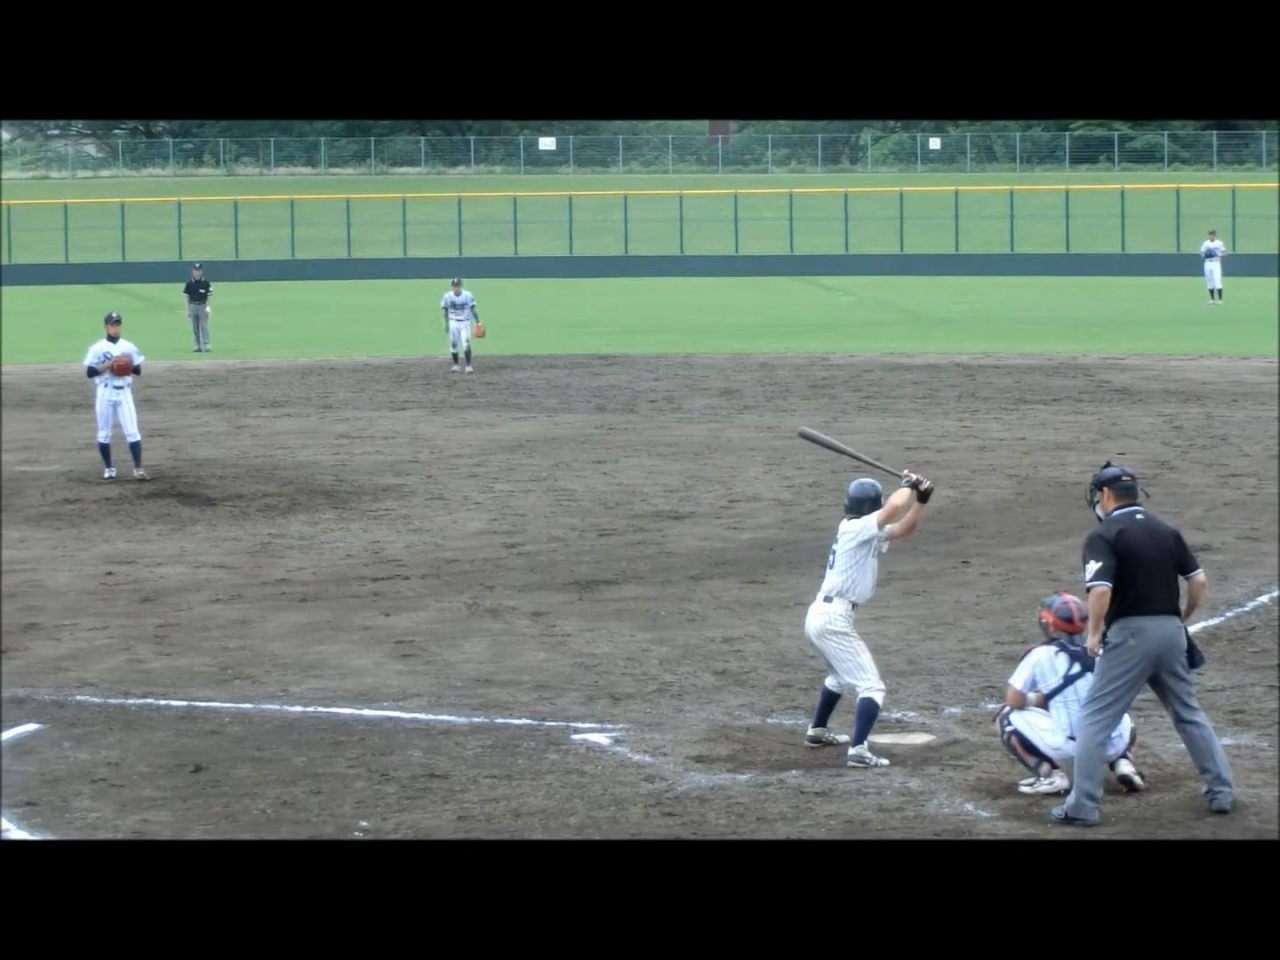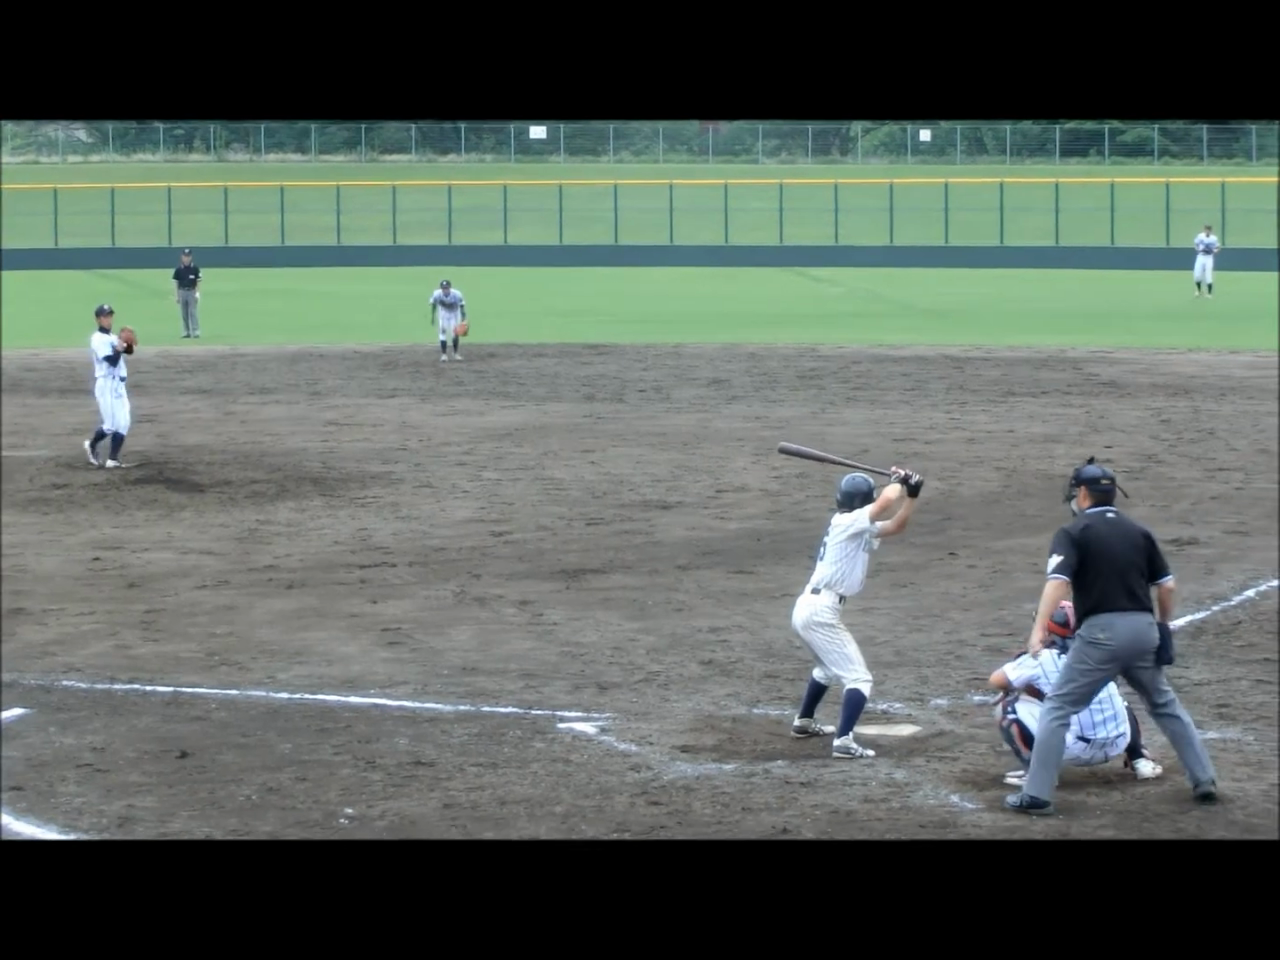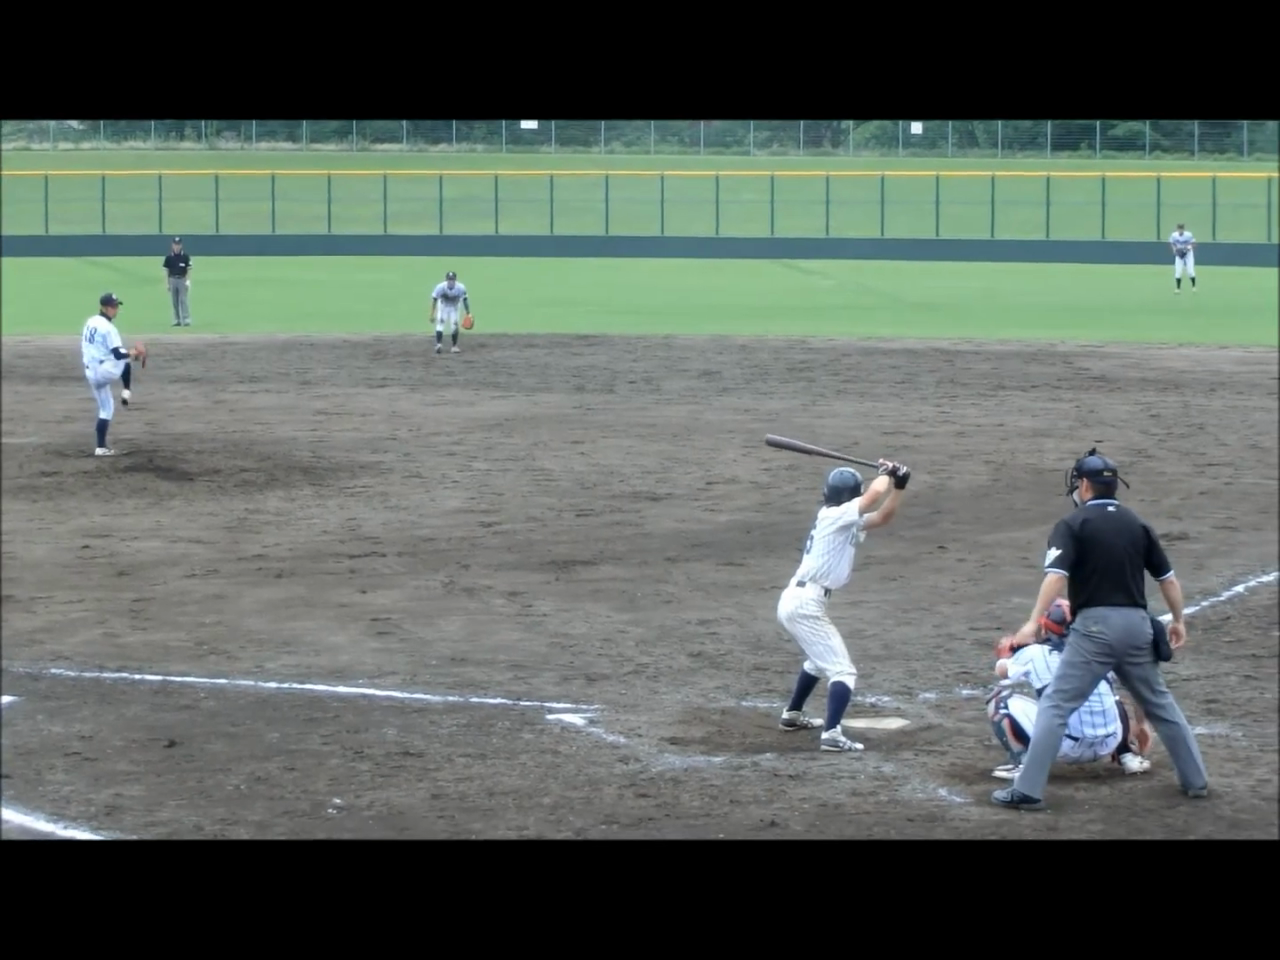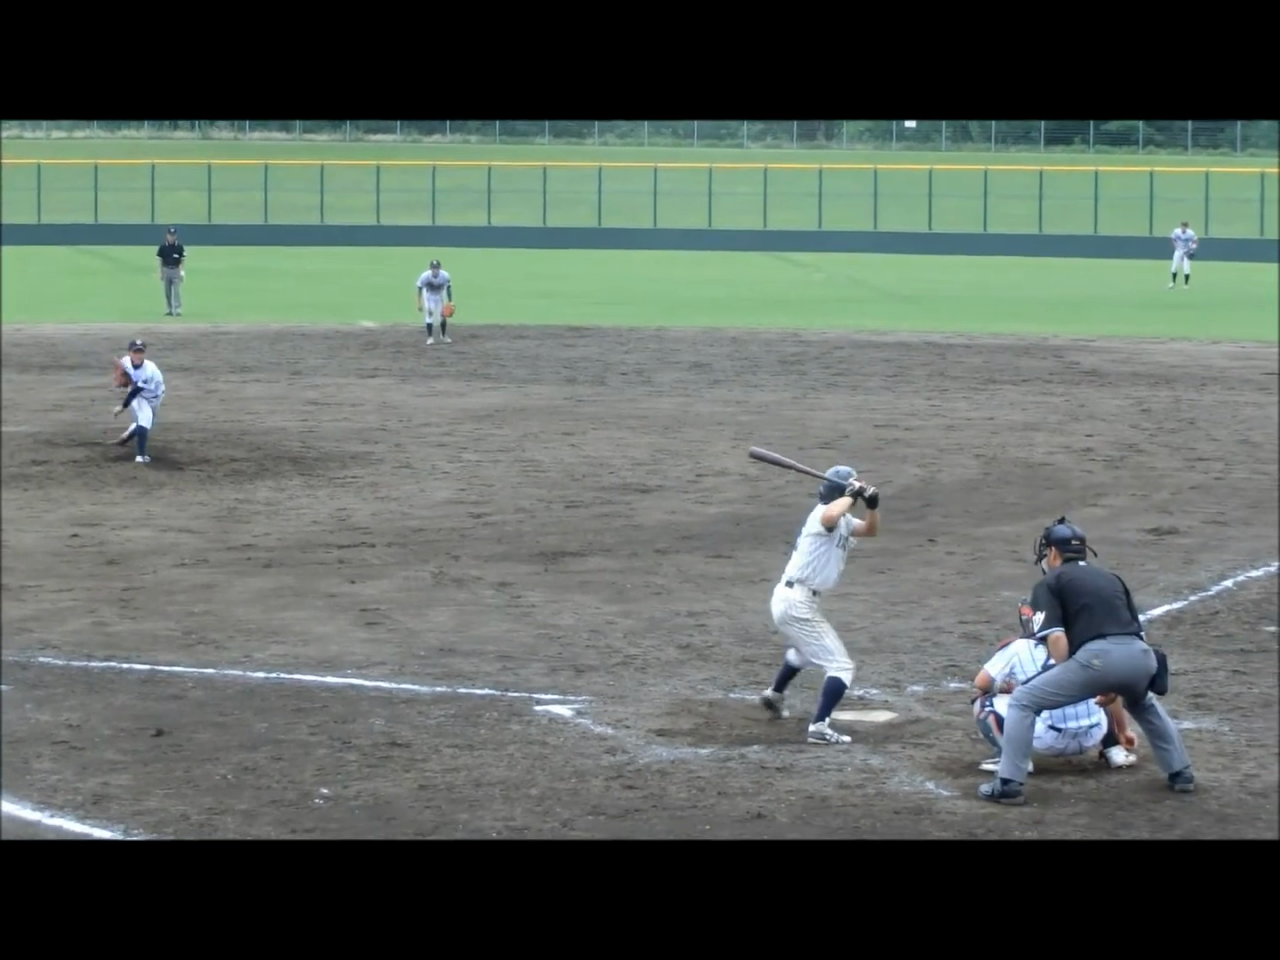
dt=1s
person 1, frame 1
left shoulder: (1103, 535)
right shoulder: (1167, 530)
left elbow: (1100, 590)
right elbow: (1198, 579)
left wrist: (1093, 633)
right wrist: (1184, 617)
left hip: (1130, 635)
right hip: (1171, 632)
left knee: (1096, 718)
right knee: (1189, 714)
left ankle: (1082, 806)
right ankle: (1221, 792)
person 1, frame 2
left shoulder: (1073, 532)
right shoulder: (1139, 531)
left elbow: (1057, 582)
right elbow: (1167, 585)
left wrist: (1039, 628)
right wrist: (1161, 623)
left hip: (1100, 632)
right hip: (1143, 630)
left knee: (1057, 708)
right knee: (1165, 706)
left ankle: (1036, 795)
right ankle: (1203, 778)
person 1, frame 3
left shoulder: (1072, 524)
right shoulder: (1139, 525)
left elbow: (1056, 576)
right elbow: (1168, 579)
left wrist: (1033, 621)
right wrist: (1178, 620)
left hip: (1095, 627)
right hip: (1137, 625)
left knee: (1055, 706)
right knee: (1160, 704)
left ankle: (1027, 791)
right ankle: (1195, 780)
person 1, frame 4
left shoulder: (1049, 583)
right shoulder: (1111, 578)
left elbow: (1056, 638)
left wrist: (1067, 682)
left hip: (1098, 658)
right hip: (1140, 657)
left knee: (1022, 701)
right knee: (1143, 704)
left ankle: (1009, 784)
right ankle: (1181, 773)
person 2, frame 1
left shoulder: (865, 532)
right shoulder: (856, 528)
left elbow: (903, 529)
right elbow: (894, 507)
left wrist: (921, 499)
right wrist: (908, 484)
left hip: (822, 615)
right hip: (834, 618)
left knee: (842, 675)
right knee: (871, 686)
left ankle: (817, 731)
right ankle: (858, 750)
person 2, frame 2
left shoulder: (859, 527)
right shoulder: (848, 522)
left elbow: (895, 526)
right elbow: (887, 501)
left wrist: (912, 494)
right wrist: (897, 481)
left hip: (809, 608)
right hip: (820, 612)
left knee: (829, 667)
right knee: (858, 678)
left ankle: (804, 722)
right ankle: (843, 741)
person 2, frame 3
left shoulder: (845, 520)
right shoulder: (836, 516)
left elbow: (882, 517)
right elbow: (875, 493)
left wrist: (899, 485)
right wrist: (886, 472)
left hip: (795, 601)
right hip: (805, 604)
left knee: (820, 659)
right knee: (842, 670)
left ankle: (792, 714)
right ankle: (832, 734)
person 2, frame 4
left shoulder: (841, 520)
right shoulder: (823, 516)
left elbow: (870, 530)
right elbow: (830, 515)
left wrist: (872, 504)
right wrist: (852, 494)
left hip: (792, 599)
right hip: (796, 603)
left knee: (805, 649)
right knee: (841, 666)
left ankle: (775, 694)
right ankle: (819, 727)
